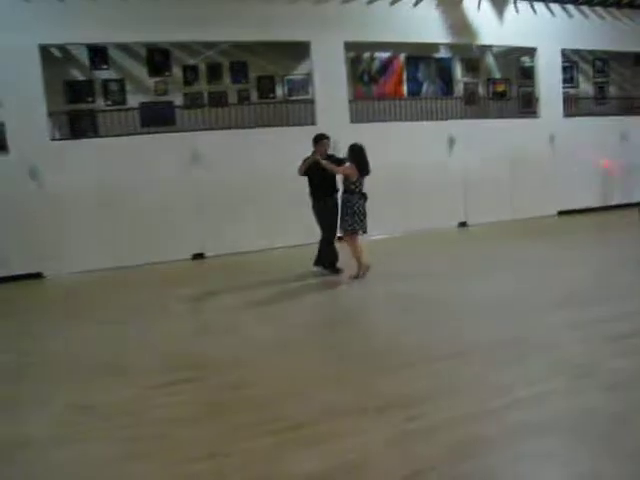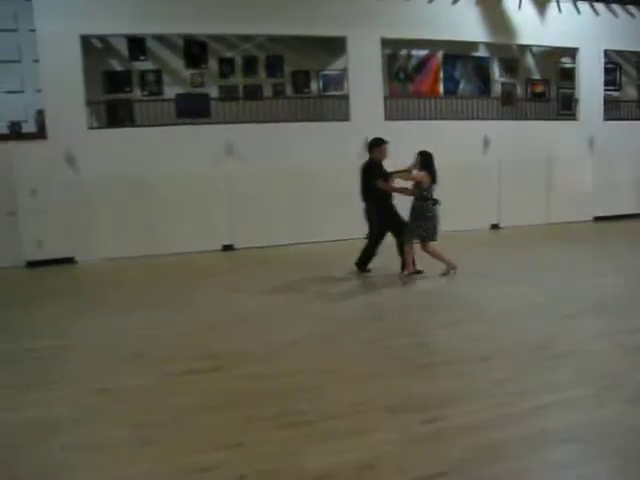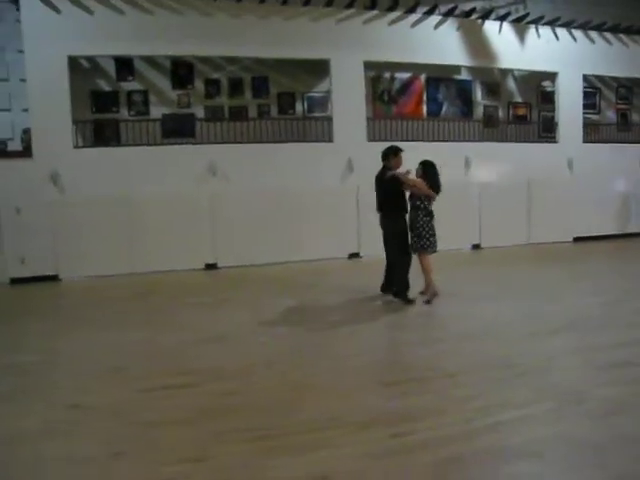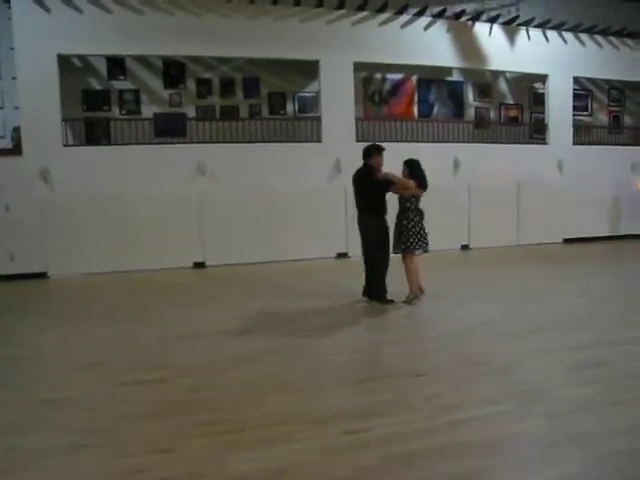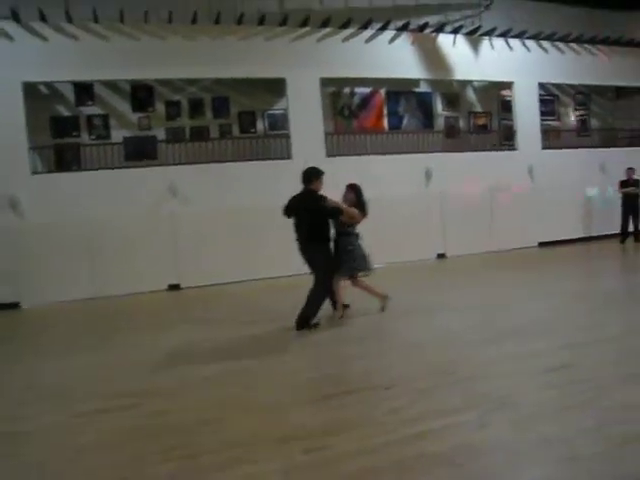
dt=0.7s
person 1, frame 1
left shoulder: (331, 158)
right shoulder: (310, 161)
left elbow: (343, 164)
right elbow: (301, 172)
right wrist: (310, 160)
left hip: (332, 199)
right hip: (320, 202)
left knee: (330, 232)
right knee: (328, 233)
left ankle: (320, 261)
right ankle: (331, 264)
person 1, frame 2
left shoulder: (378, 165)
right shoulder: (370, 167)
left elbow: (387, 177)
right elbow: (382, 185)
right wrist: (401, 190)
left hip: (386, 206)
right hip: (375, 208)
left knee: (403, 231)
right knee: (376, 238)
left ankle: (408, 266)
right ankle: (362, 263)
person 1, frame 3
left shoulder: (384, 174)
right shoulder: (390, 175)
right elbow: (410, 187)
left hip: (389, 218)
right hip: (394, 219)
left knee: (393, 254)
right knee: (403, 254)
left ankle: (388, 286)
right ankle: (400, 291)
person 1, frame 4
left shoulder: (359, 174)
right shoulder: (373, 175)
right elbow: (400, 186)
right wrist: (412, 188)
left hip: (364, 219)
right hip: (375, 220)
left knee: (371, 256)
right knee: (381, 257)
left ankle: (370, 290)
right ankle: (378, 294)
person 1, frame 5
left shoulder: (296, 200)
right shoulder: (319, 201)
left elbow: (287, 212)
right elbow: (351, 214)
right wrist: (354, 214)
left hip: (305, 246)
right hip: (319, 247)
left knee: (326, 276)
right knee: (322, 283)
left ankle: (337, 305)
right ankle: (304, 320)
person 2, frame 1
left shoulder: (351, 168)
right shoulder: (360, 168)
left elbow: (335, 170)
left wrist: (321, 161)
left hip: (351, 203)
right hip: (356, 202)
left knee: (350, 237)
right knee: (352, 237)
left ankle: (363, 264)
right ankle: (360, 266)
person 2, frame 2
left shoulder: (424, 175)
right shoulder: (420, 175)
left elbow: (409, 176)
left wrist: (394, 175)
left hip: (425, 211)
right hip: (420, 210)
person 2, frame 3
left shoulder: (421, 183)
right shoulder: (430, 186)
left elbow: (408, 181)
left hip: (420, 221)
right hip: (424, 220)
left knee: (423, 256)
right knee: (423, 256)
left ankle: (432, 288)
right ankle: (428, 286)
person 2, frame 4
left shoulder: (413, 184)
right shoulder: (411, 185)
left hip: (410, 221)
right hip: (409, 221)
left knee: (408, 257)
right knee: (410, 257)
left ankle: (413, 291)
right ankle: (418, 287)
person 2, frame 5
left shoulder: (357, 211)
left elbow: (352, 217)
left hip: (349, 246)
right hip: (341, 246)
left knee: (337, 278)
right knee: (355, 280)
left ankle: (340, 309)
right ankle: (381, 296)
